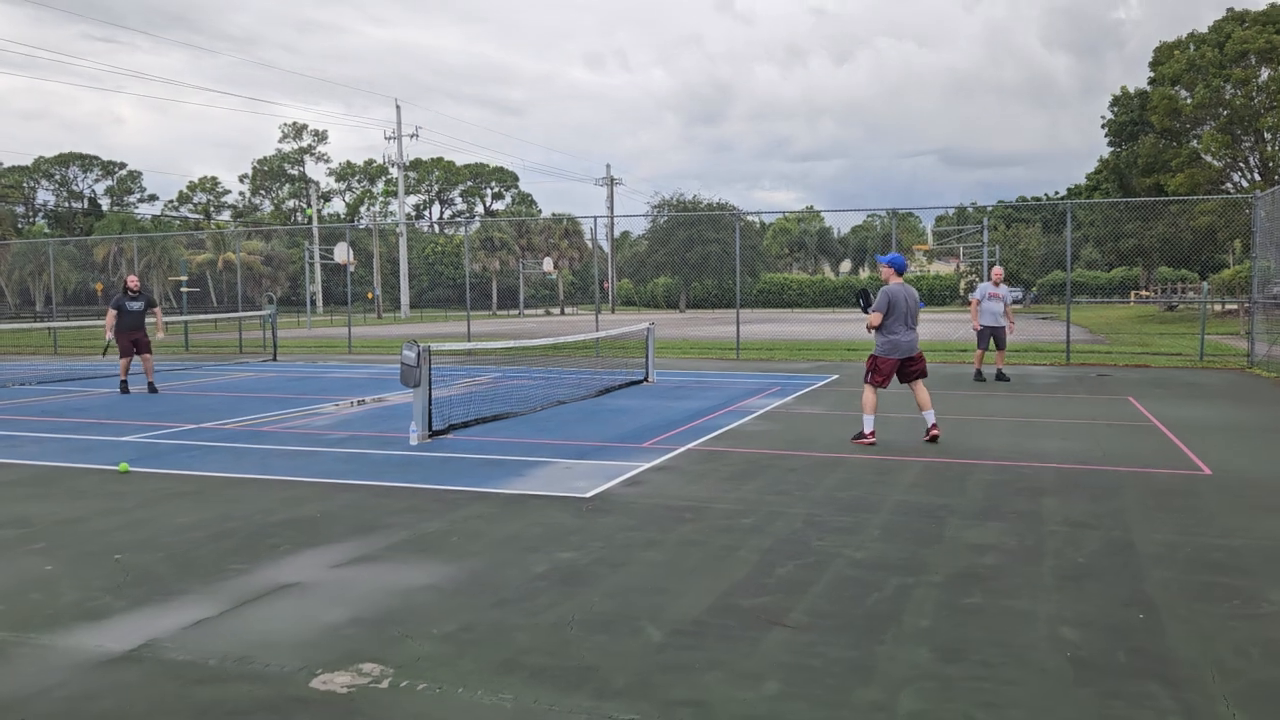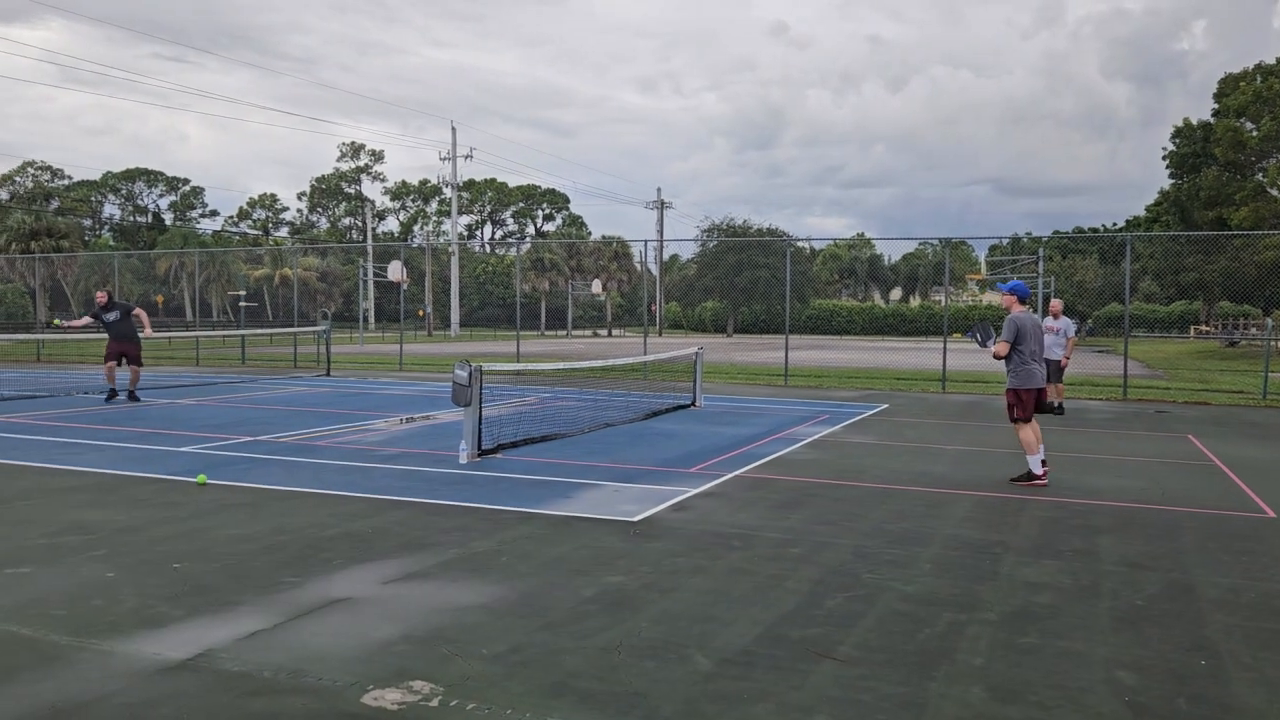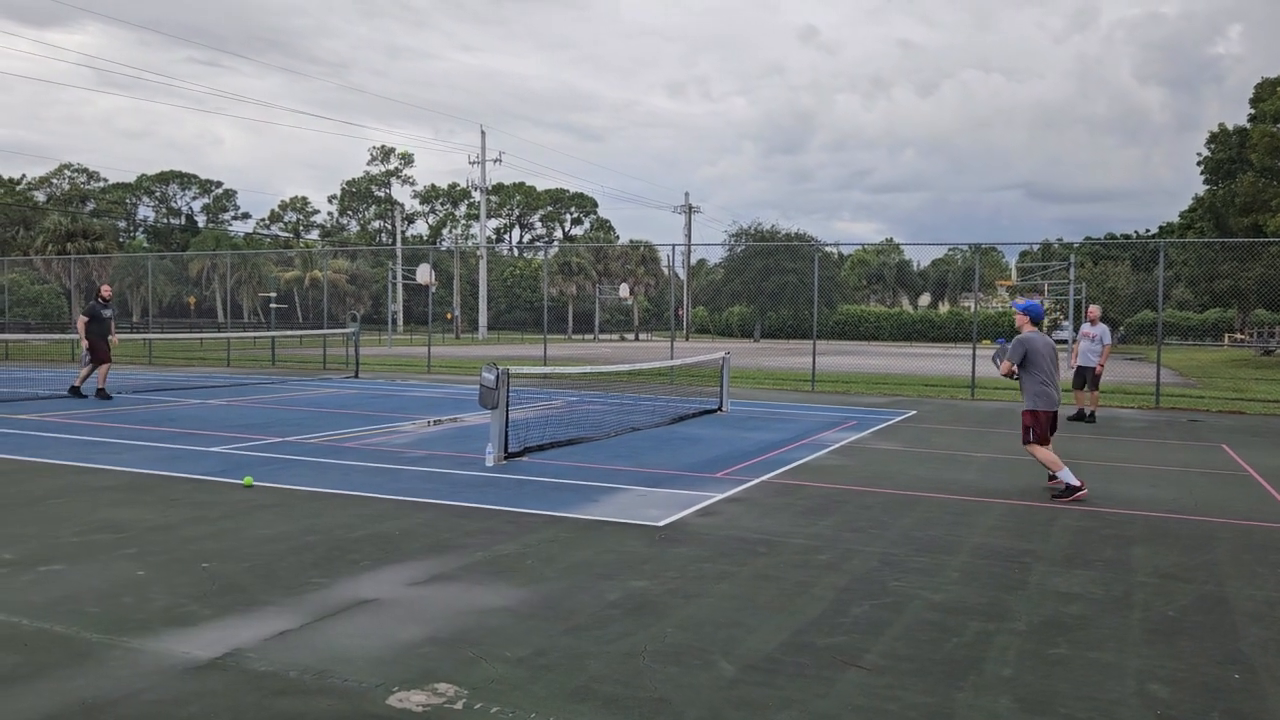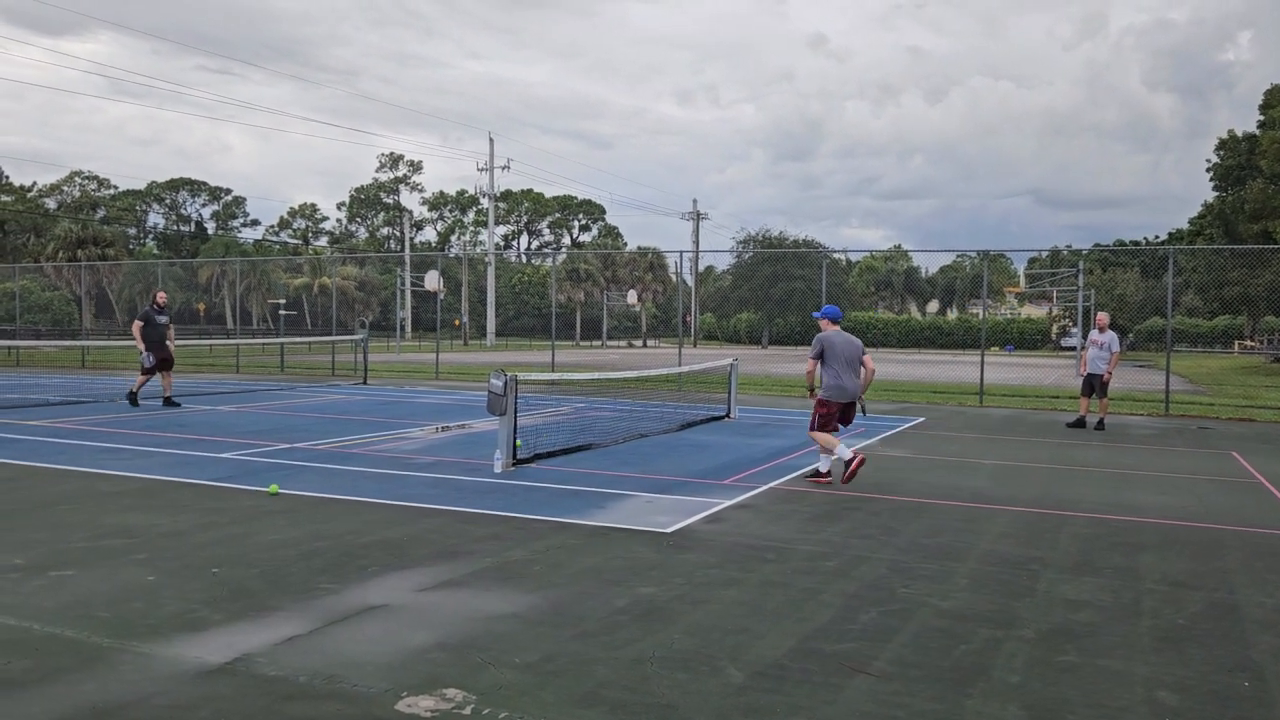
dt=1s
person 1, frame 1
left shoulder: (887, 291)
right shoulder: (913, 292)
left elbow: (875, 322)
left wrist: (868, 324)
left hip: (887, 349)
right hip: (910, 347)
left knee: (870, 387)
right knee: (917, 385)
left ankle: (868, 432)
right ankle: (932, 426)
person 1, frame 2
left shoulder: (1013, 319)
right shoulder: (1034, 320)
left elbow: (1002, 351)
left wrist: (994, 350)
right wrist: (1000, 349)
left hip: (1021, 380)
right hip: (1037, 378)
left knee: (1021, 424)
right knee: (1029, 420)
left ankle: (1037, 473)
right ankle: (1040, 461)
person 1, frame 3
left shoulder: (1022, 340)
right shoulder: (1048, 341)
left elbow: (1004, 370)
left wrist: (1012, 371)
left hip: (1037, 401)
right hip: (1052, 398)
left knee: (1034, 446)
right knee: (1042, 440)
left ankle: (1075, 485)
right ankle: (1057, 474)
person 1, frame 4
left shoulder: (822, 338)
right shoulder: (855, 341)
left elbow: (810, 369)
right elbow: (871, 368)
left wrist: (811, 389)
right wrist: (861, 392)
left hip: (832, 394)
right hip: (851, 394)
left knee: (816, 433)
right knee: (826, 430)
left ankle: (851, 458)
right ankle: (823, 471)
